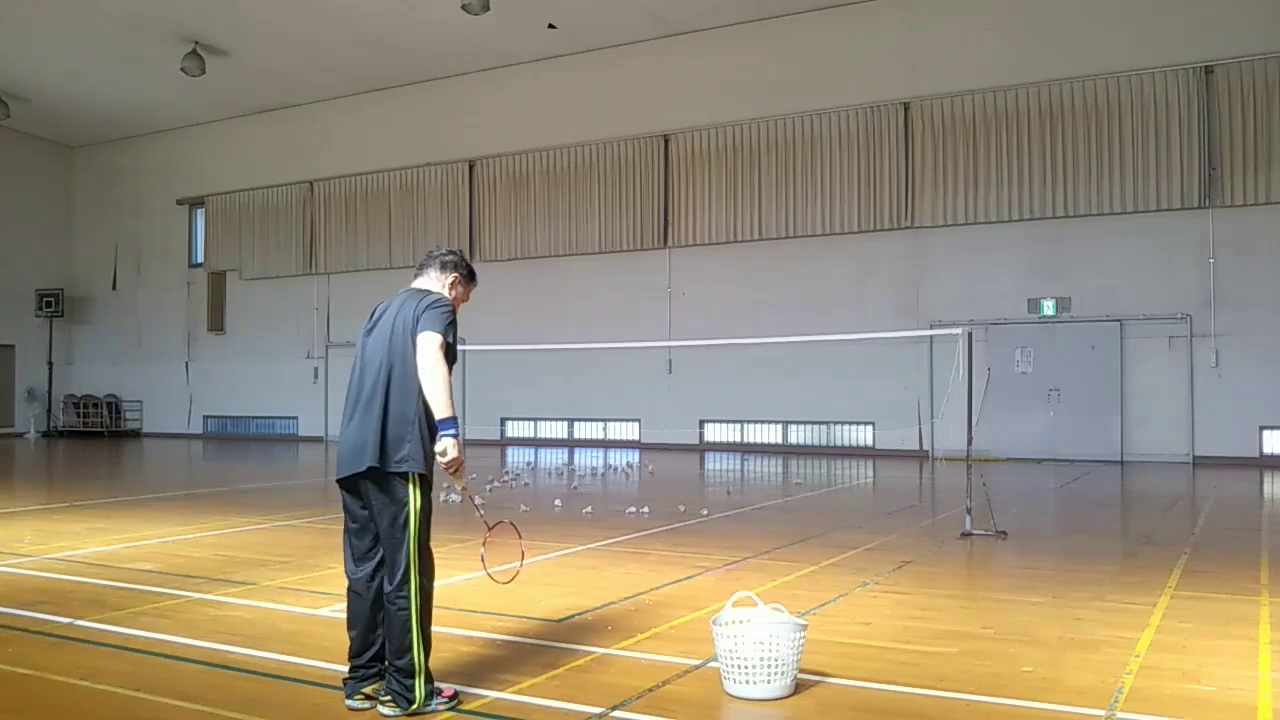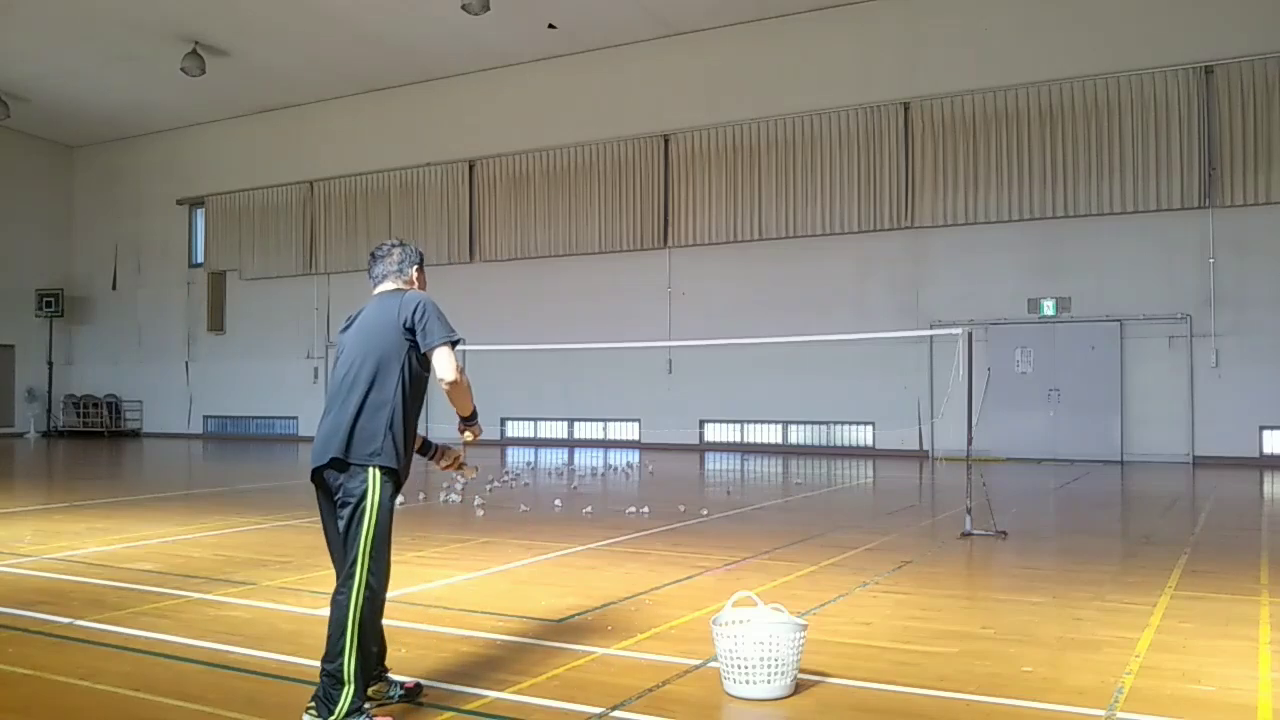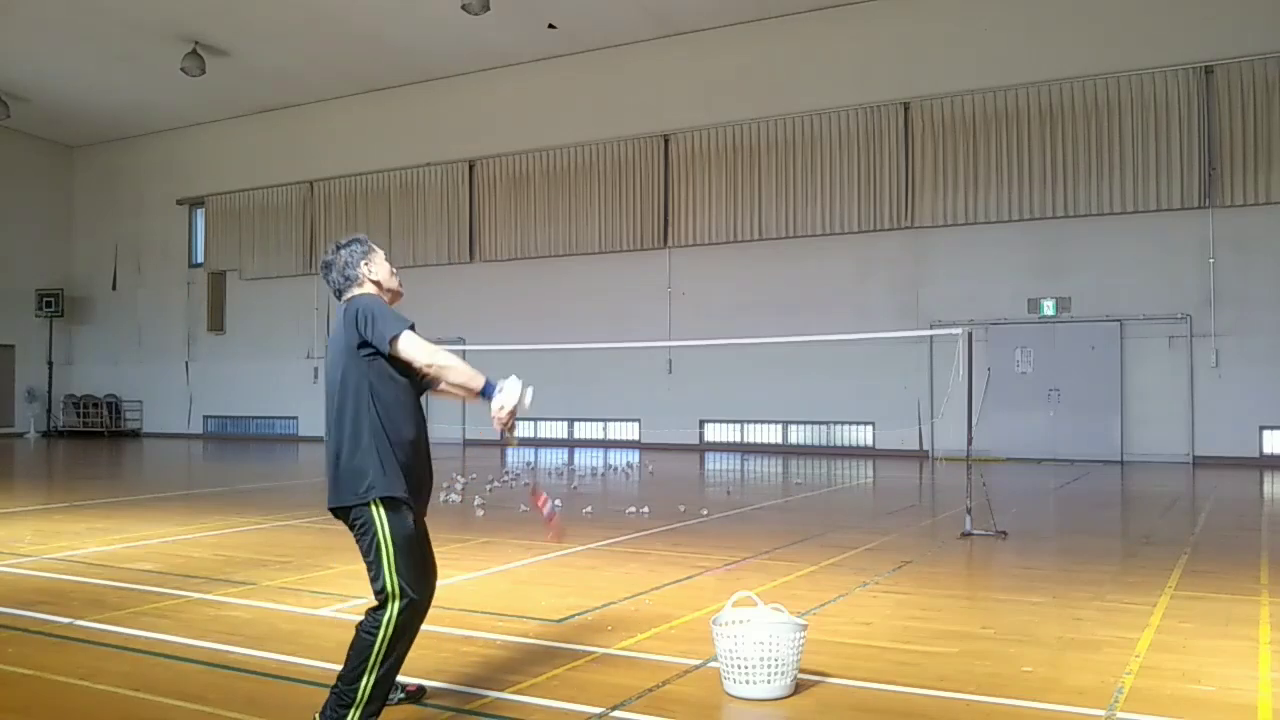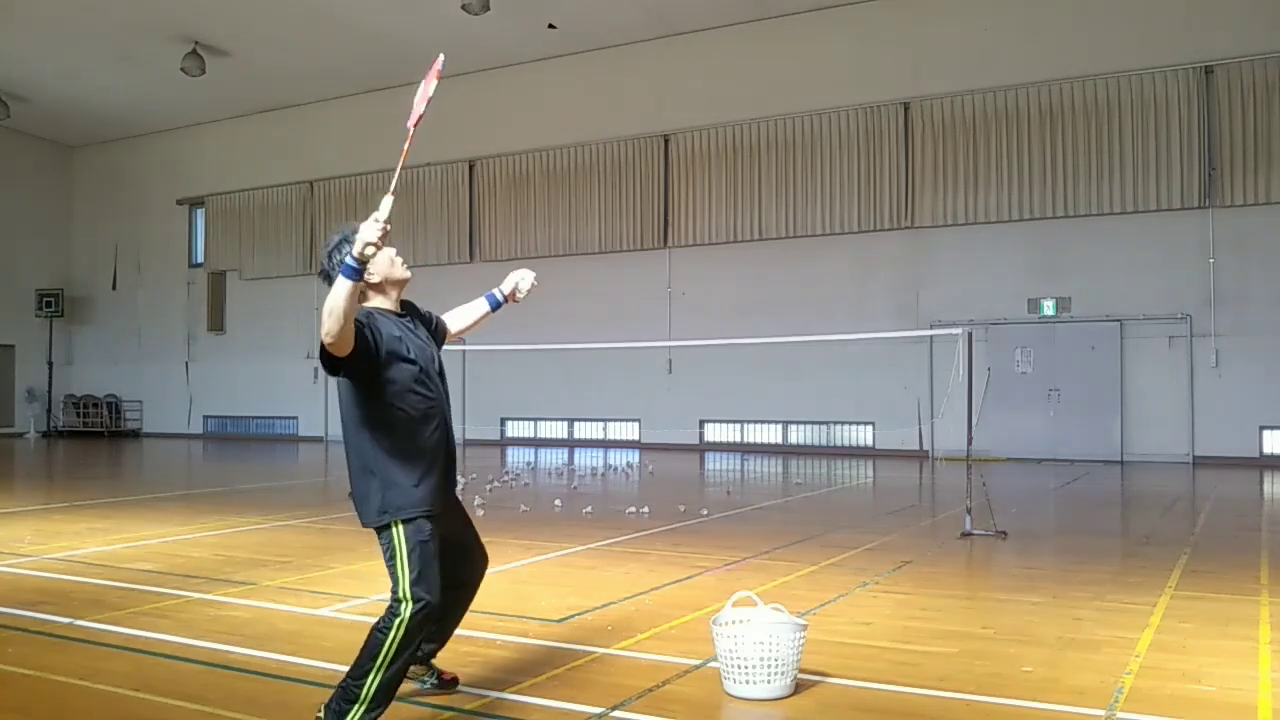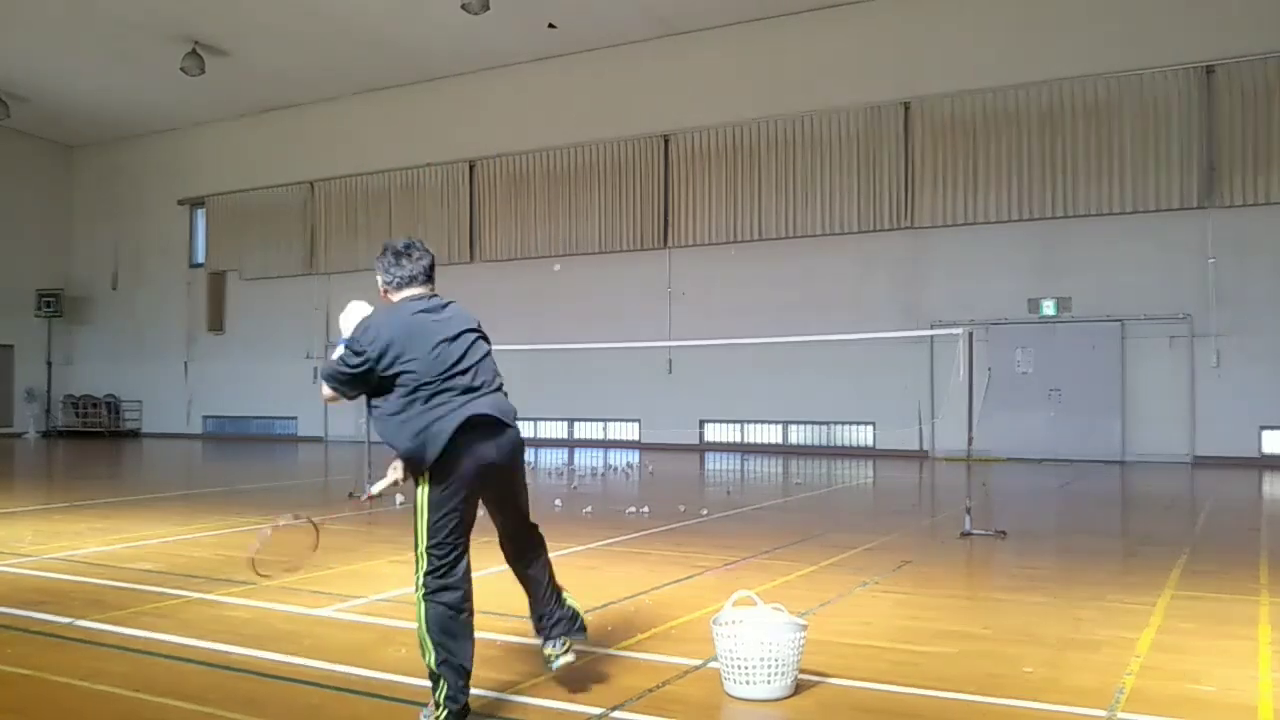
dt=0.7s
person 1, frame 1
left shoulder: (382, 311)
right shoulder: (433, 304)
right elbow: (429, 358)
right wrist: (448, 428)
left hip: (356, 455)
right hip: (397, 456)
left knee: (366, 571)
right knee: (407, 573)
left ankle: (365, 680)
person 1, frame 2
left shoulder: (357, 321)
right shoulder: (416, 304)
right elbow: (449, 374)
left wrist: (429, 448)
right wrist: (469, 422)
left hip: (333, 459)
right hip: (363, 462)
left knee: (361, 576)
right knee: (361, 579)
left ankle: (370, 679)
person 1, frame 3
left shoulder: (371, 323)
right shoulder: (364, 309)
left elbow: (429, 377)
right elbow: (426, 359)
left wrist: (486, 391)
right wrist: (492, 389)
left hip: (390, 484)
right hip: (372, 486)
left knee: (418, 583)
right knee: (399, 597)
person 1, frame 4
left shoulder: (410, 316)
right shoulder: (365, 327)
left elbow: (446, 325)
right elbow: (331, 335)
left wrist: (499, 295)
right wrist: (352, 259)
left hip: (436, 485)
right hip: (397, 493)
left knee: (469, 569)
right knee: (418, 601)
left ankle: (416, 661)
person 1, frame 5
left shoulder: (375, 330)
right shoulder: (458, 316)
left elbow: (332, 390)
left wrist: (349, 335)
left hip: (444, 459)
right hip: (498, 442)
left knee: (442, 582)
right knee: (522, 543)
right ankle: (559, 631)
